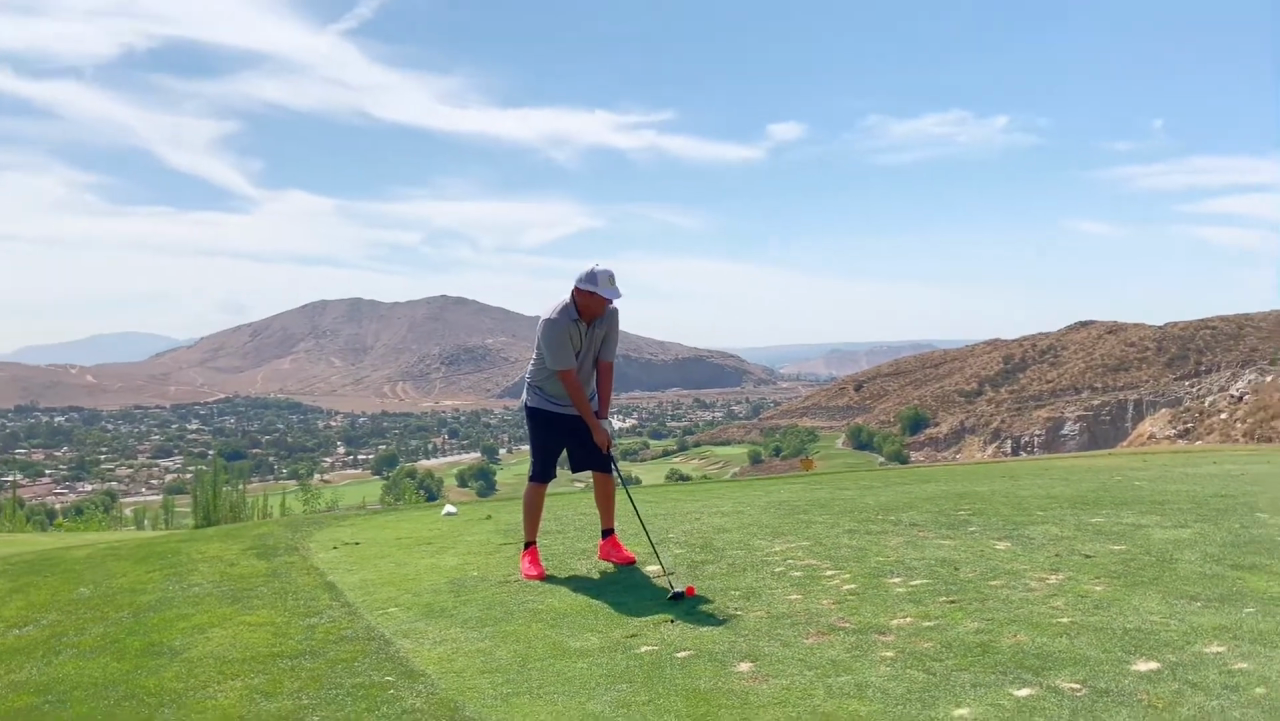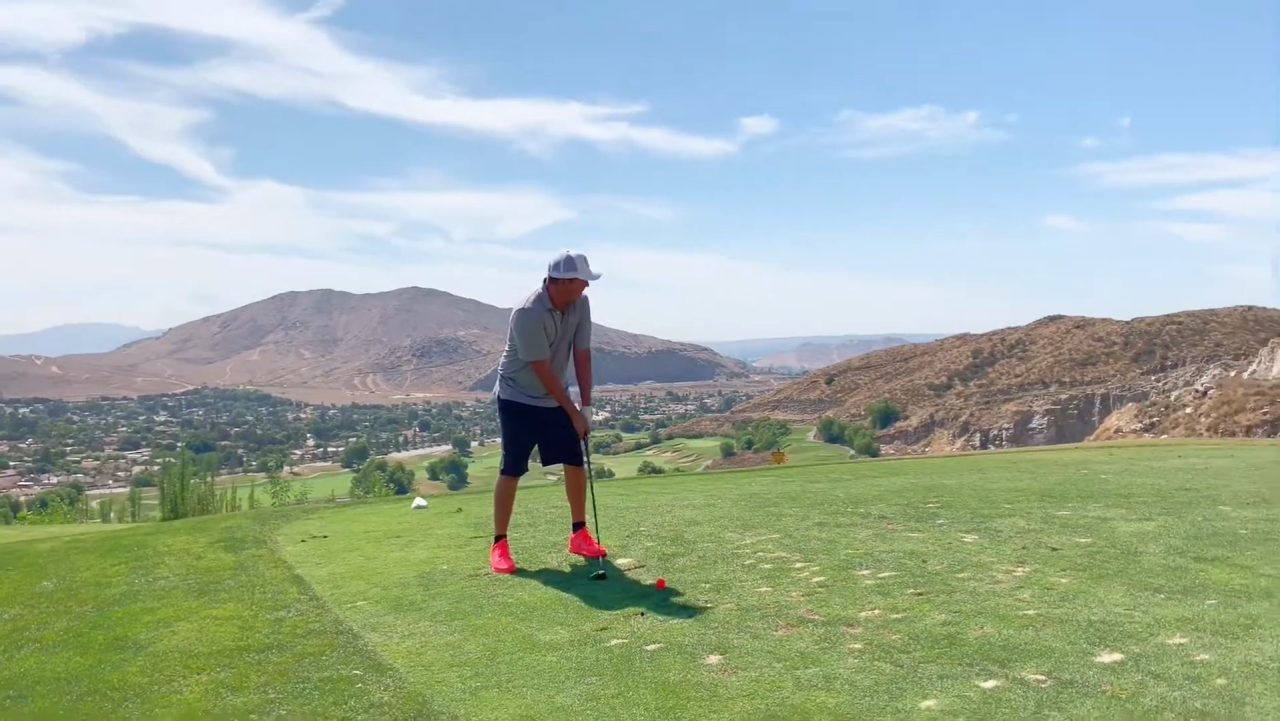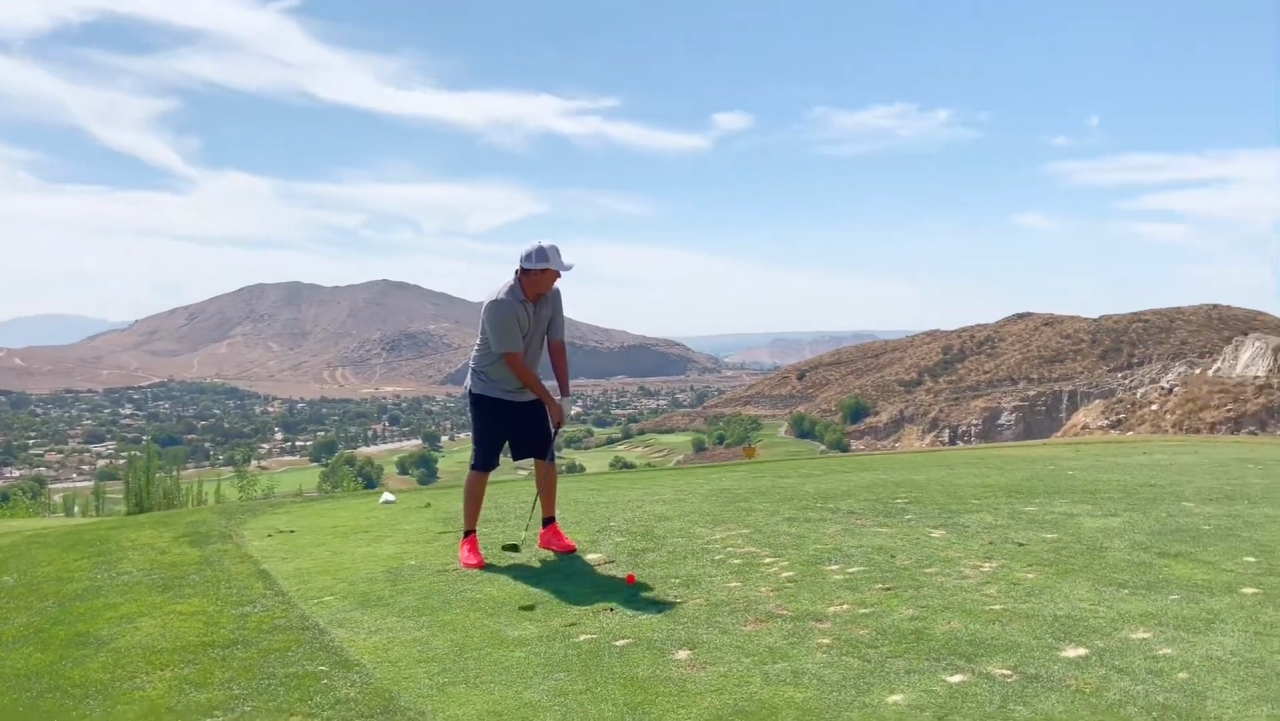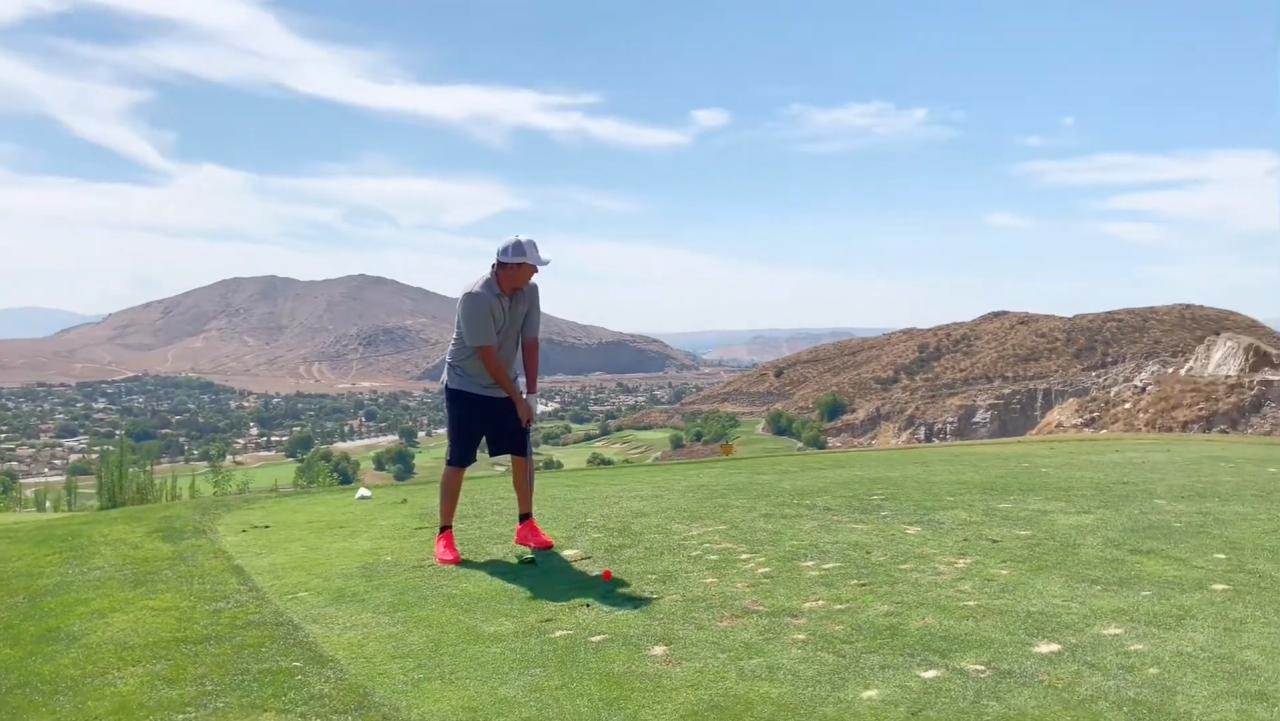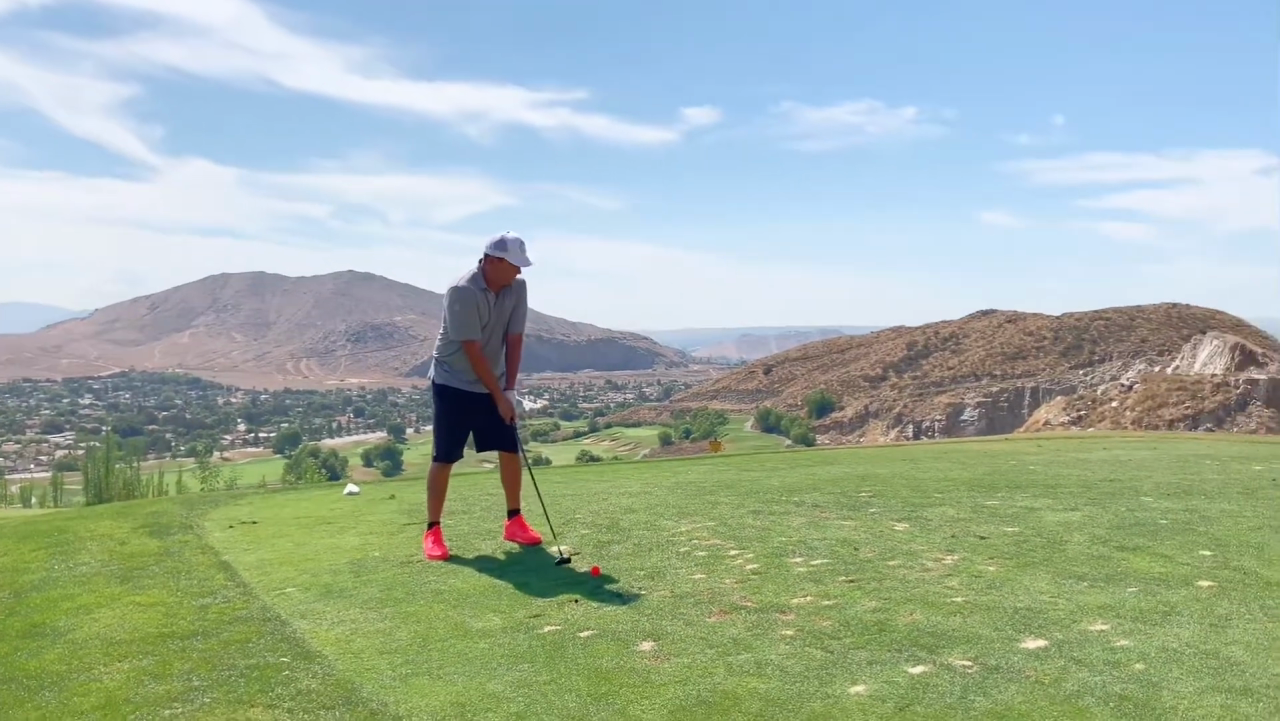
dt=0.2s
person 1, frame 1
left shoulder: (610, 315)
right shoulder: (554, 323)
left elbow: (605, 368)
right elbow: (569, 380)
left wrist: (604, 418)
right wrist: (594, 426)
left hip: (585, 404)
right hip: (545, 405)
left knee: (604, 469)
right knee: (540, 477)
left ankle: (608, 540)
right ankle: (529, 551)
person 1, frame 2
left shoulder: (580, 304)
right shoulder: (527, 313)
left elbow: (582, 355)
right elbow: (543, 370)
left wrist: (586, 405)
right wrist: (573, 414)
left hip: (556, 396)
right hip: (518, 398)
left knee: (575, 462)
right knee: (512, 470)
left ankle: (579, 533)
right ankle: (500, 544)
person 1, frame 3
left shoulder: (552, 297)
right shoulder: (500, 305)
left elbow: (556, 346)
right elbow: (516, 363)
left wrist: (565, 396)
right wrist: (550, 402)
left hip: (528, 392)
right hip: (490, 393)
left knee: (546, 456)
right knee: (482, 465)
left ankle: (549, 528)
right ankle: (468, 539)
person 1, frame 4
left shoulder: (530, 292)
right shoulder: (475, 298)
left elbow: (530, 343)
right elbow: (488, 357)
left wrist: (531, 393)
right wrist: (518, 400)
left hip: (505, 388)
right hip: (466, 388)
left knee: (522, 453)
right knee: (458, 461)
left ankle: (525, 524)
right ankle: (445, 535)
person 1, frame 5
left shoulder: (518, 288)
right shoulder: (461, 292)
left elbow: (514, 340)
right elbow: (472, 351)
left wrist: (510, 390)
right wrist: (498, 396)
left hip: (493, 383)
right hip: (453, 384)
left knee: (510, 449)
right knee: (444, 457)
left ankle: (514, 520)
right ankle: (433, 531)
